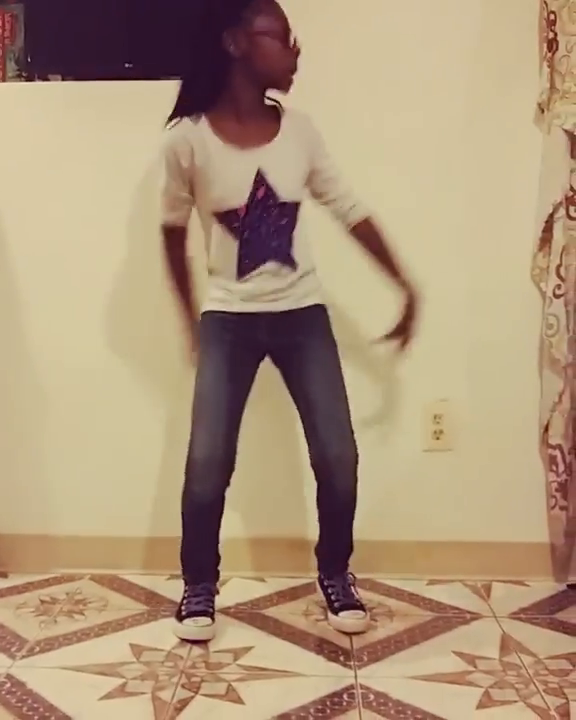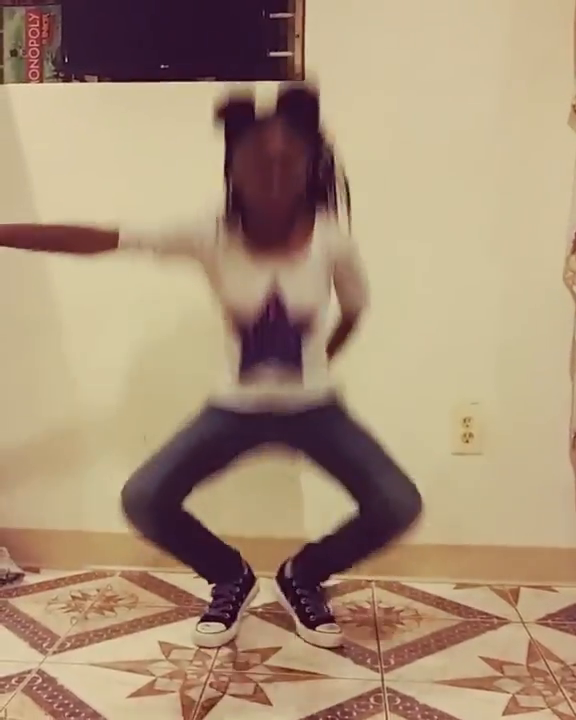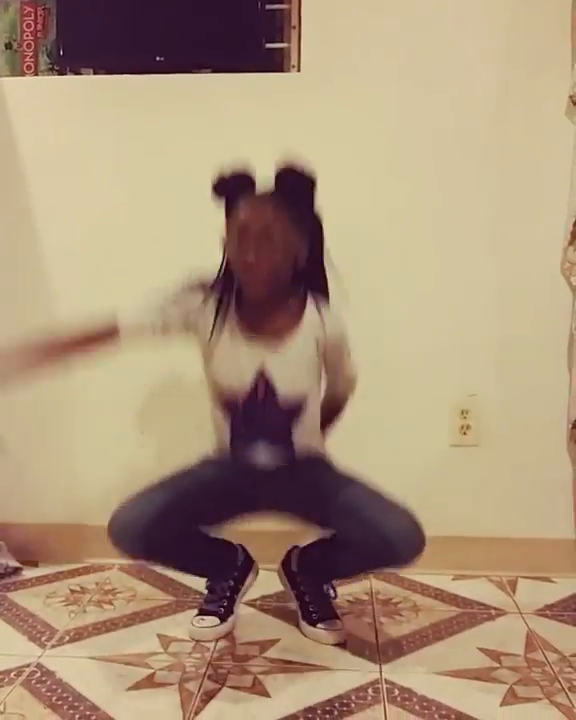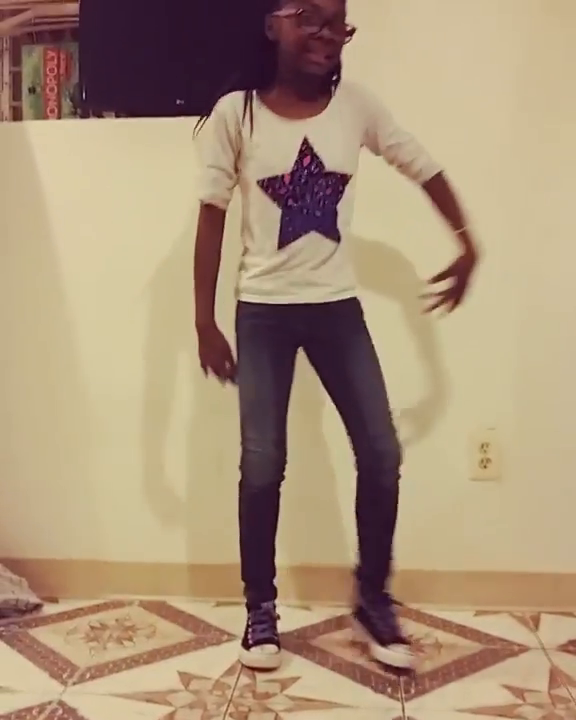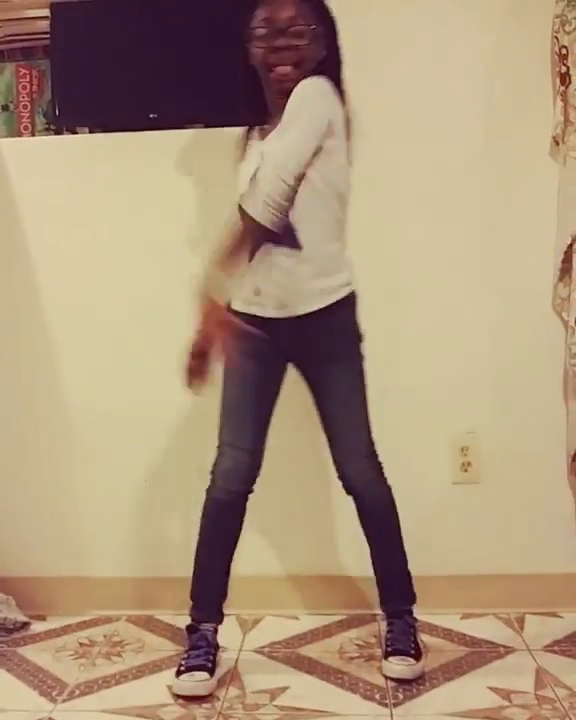
dt=1s
person 1, frame 1
left shoulder: (300, 132)
right shoulder: (187, 139)
left elbow: (353, 213)
right elbow: (173, 233)
left wrist: (407, 287)
right wrist: (191, 322)
left hip: (301, 313)
right hip: (226, 317)
left knee: (338, 456)
right knee: (209, 460)
left ankle: (336, 571)
right ankle: (199, 582)
person 1, frame 2
left shoulder: (332, 243)
right shoulder: (209, 236)
left elbow: (353, 307)
right elbow: (103, 239)
left hip: (311, 409)
right hip: (235, 411)
left knee: (399, 507)
right knee: (143, 501)
left ankle: (306, 573)
right ankle: (229, 575)
person 1, frame 3
left shoulder: (326, 324)
right shoulder: (202, 308)
right elbow: (107, 332)
left wrist: (306, 441)
left hip: (302, 469)
right hip: (231, 469)
left knee: (401, 540)
right knee: (130, 529)
left ankle: (309, 571)
right ankle: (227, 567)
person 1, frame 4
left shoulder: (354, 106)
right shoulder: (235, 114)
left elbow: (422, 166)
right elbow: (210, 216)
left wrist: (465, 240)
right wrist: (199, 322)
left hip: (337, 308)
right hip: (261, 310)
left knee: (382, 454)
right knee: (261, 464)
left ankle: (373, 598)
right ankle: (260, 606)
person 1, frame 5
left shoulder: (318, 98)
right shoulder: (261, 135)
left elbow: (267, 199)
left wrist: (217, 292)
right wrist: (219, 308)
left hip: (320, 317)
right hip: (257, 321)
left knee: (361, 472)
right knee: (230, 477)
left ankle: (400, 615)
right ankle: (204, 627)
